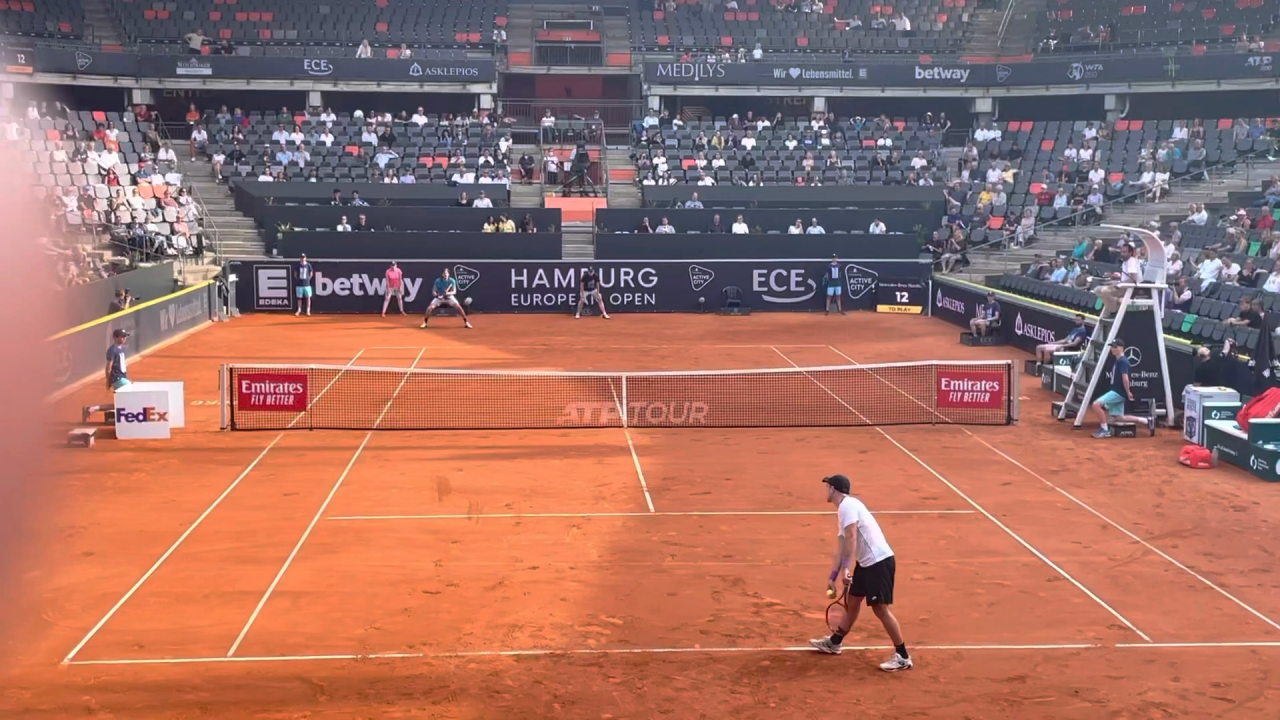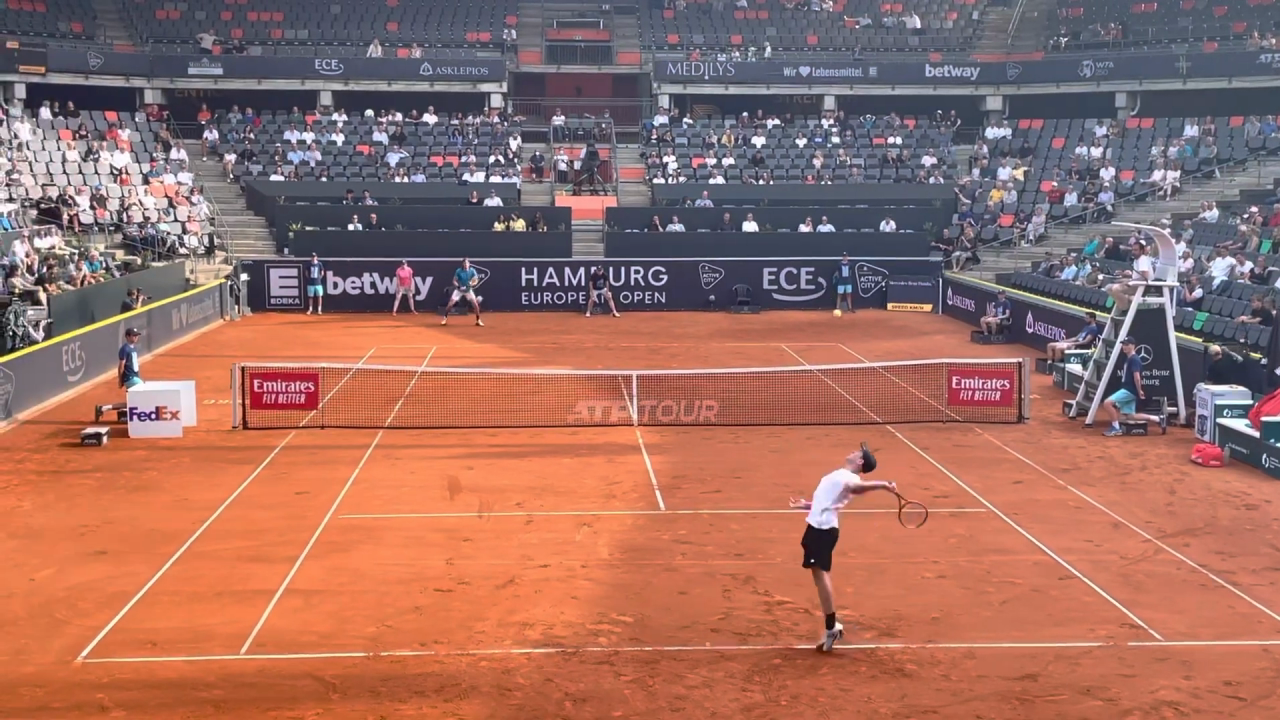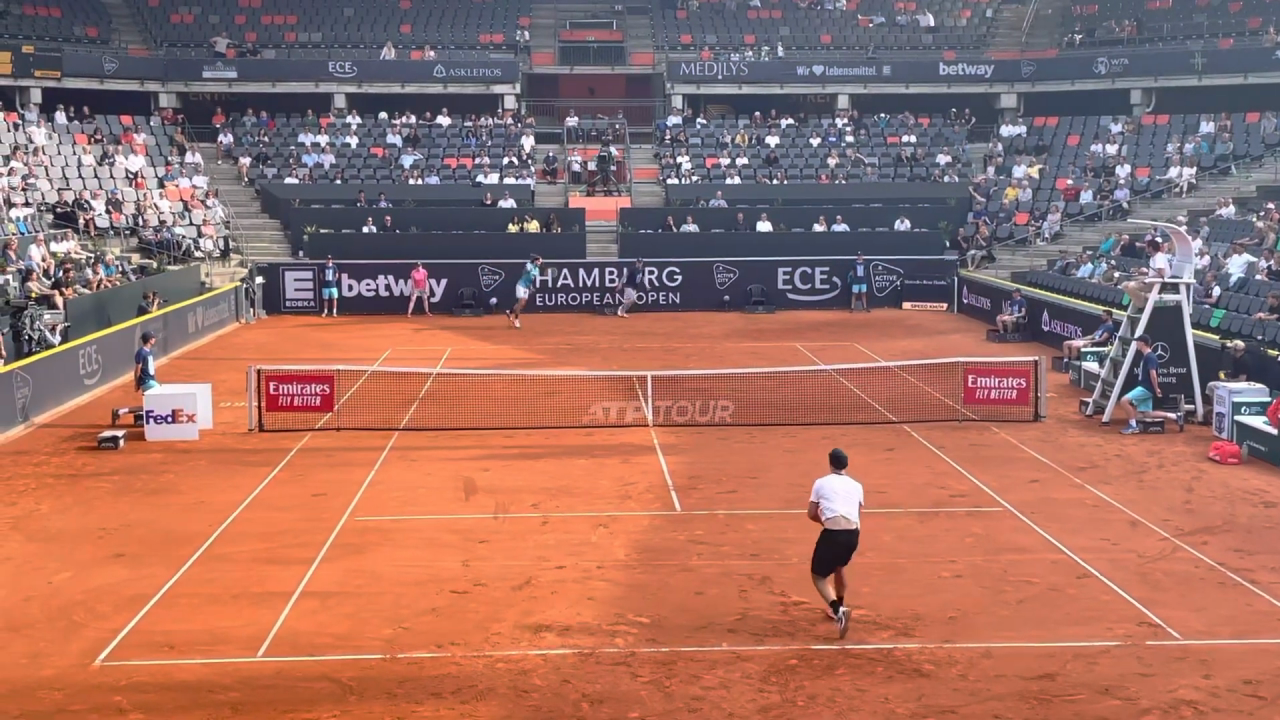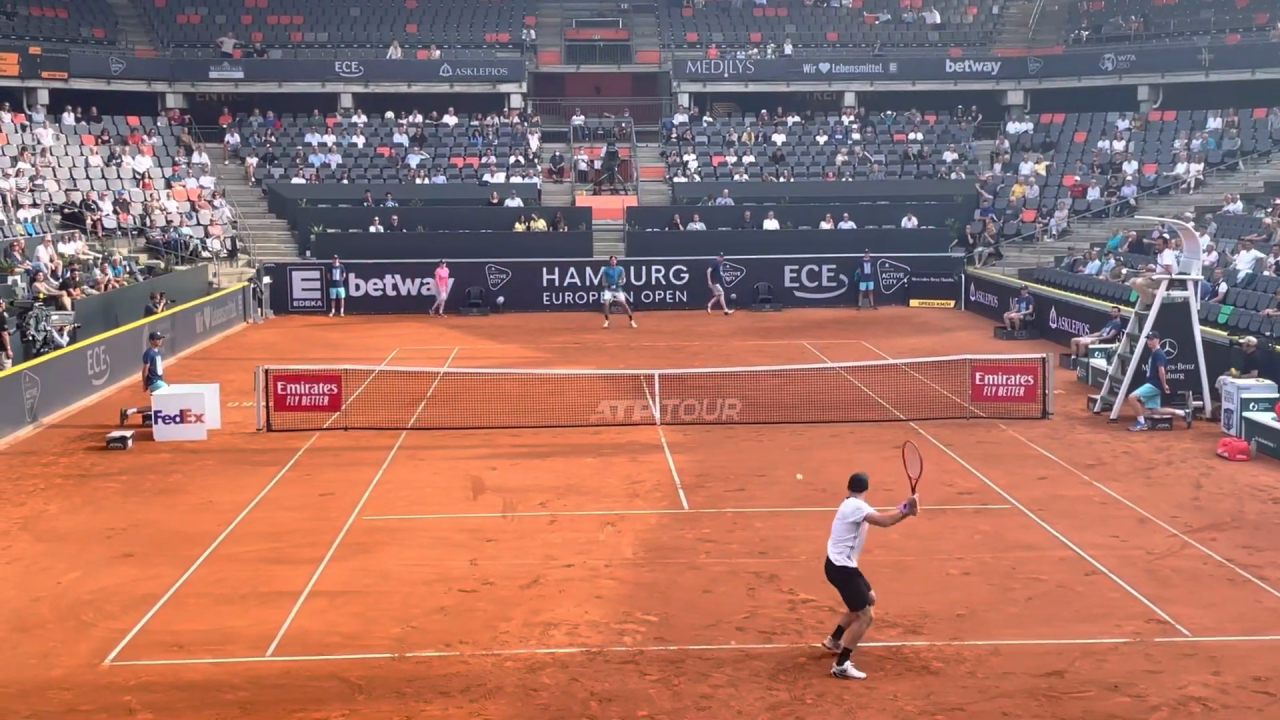
dt=1s
person 1, frame 1
left shoulder: (847, 506)
right shoulder: (846, 507)
left elbow: (851, 539)
right elbow: (844, 547)
left wrist: (845, 571)
right wrist: (833, 578)
left hip: (880, 562)
right hip: (866, 562)
left knee: (880, 608)
right knee: (853, 601)
left ankle: (903, 656)
right ankle: (834, 642)
person 1, frame 2
left shoulder: (848, 477)
right shoulder: (842, 476)
left elbow: (859, 486)
left wrist: (884, 485)
right wrist: (807, 505)
left hip: (822, 528)
right hip: (818, 528)
left knee: (821, 573)
right knee: (819, 573)
left ankle: (831, 626)
right ankle: (832, 627)
person 1, frame 3
left shoulder: (821, 483)
right shoulder: (857, 486)
left elbow: (811, 514)
left hip: (832, 534)
right hip: (853, 534)
left knee: (819, 577)
right knee: (837, 568)
left ankle: (838, 610)
right ankle: (838, 608)
person 1, frame 4
left shoulder: (851, 505)
right shoulder: (856, 506)
left elbow: (881, 520)
right elbow: (883, 521)
left wrist: (904, 509)
right wrist: (906, 508)
left hip: (839, 565)
right hip: (842, 568)
left knee: (869, 599)
right knee: (866, 616)
left ankle: (835, 640)
right ankle: (841, 664)
